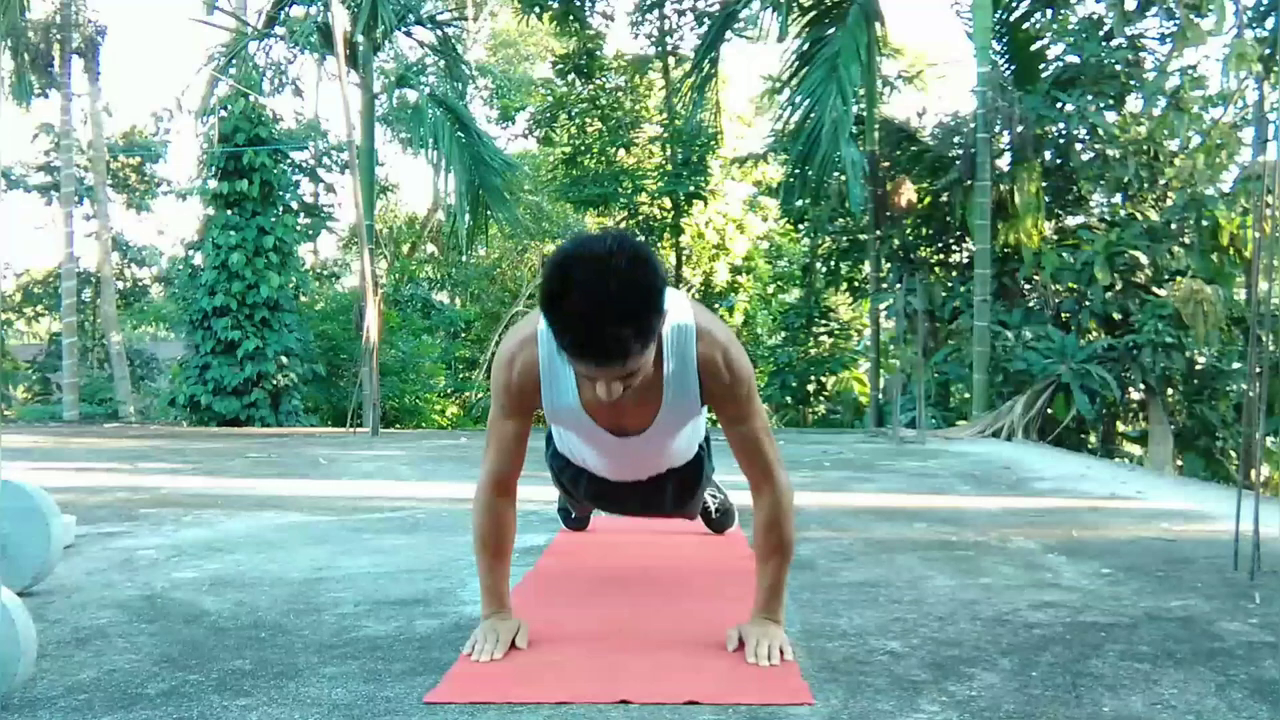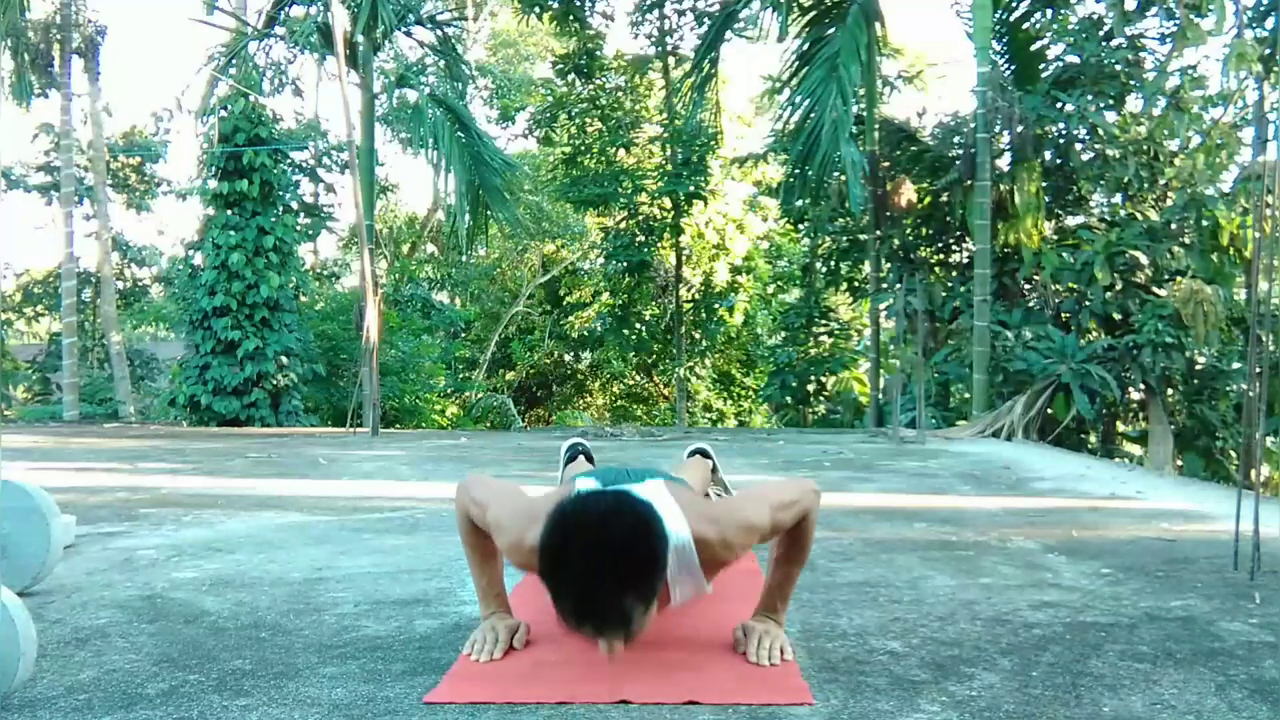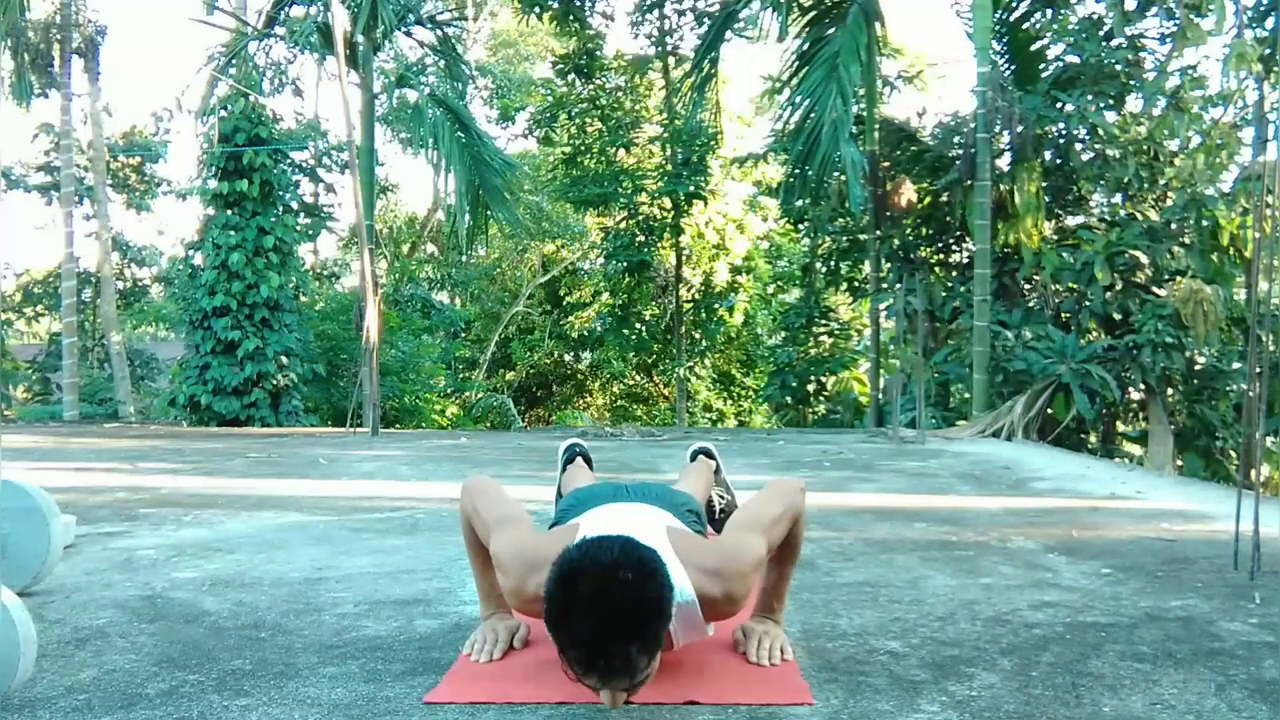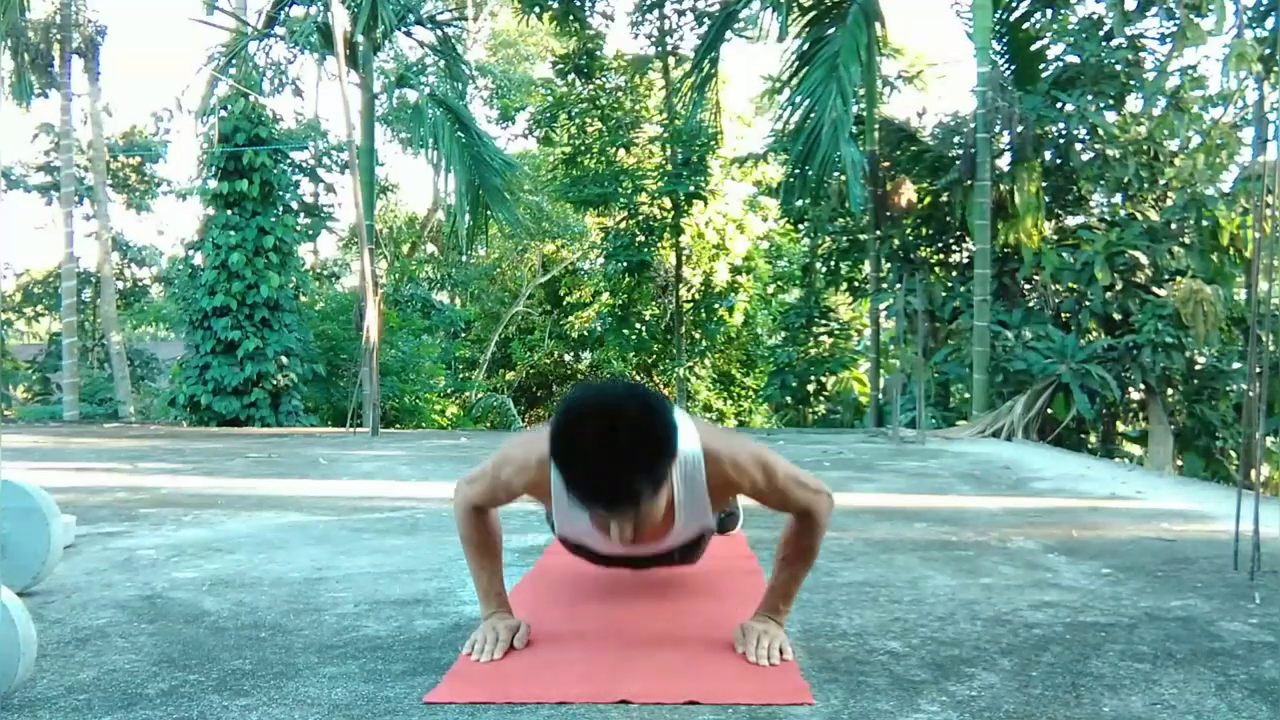
dt=0.5s
person 1, frame 1
left shoulder: (710, 348)
right shoulder: (524, 353)
left elbow: (767, 482)
right elbow: (497, 485)
left wrist: (767, 617)
right wrist: (495, 613)
left hip: (676, 469)
right hip: (581, 467)
left knee: (690, 507)
right knee: (578, 508)
left ankle: (708, 495)
right ankle: (576, 502)
person 1, frame 2
left shoulder: (714, 537)
right shoulder: (526, 538)
left elbow: (807, 496)
right elbow: (467, 491)
left wrist: (770, 616)
right wrist: (494, 610)
left hip: (666, 492)
left ankle: (701, 463)
right ankle: (575, 459)
person 1, frame 3
left shoulder: (719, 584)
right shoulder: (528, 580)
left elbow: (791, 492)
right elbow: (475, 491)
left wrist: (769, 617)
right wrist: (494, 612)
left hip: (670, 511)
right hip: (584, 509)
left ankle: (704, 463)
right ankle: (575, 461)
person 1, frame 4
left shoulder: (720, 459)
right shoulder: (534, 461)
left elbow: (817, 502)
right elbow: (467, 497)
left wrist: (771, 616)
right wrist: (496, 613)
